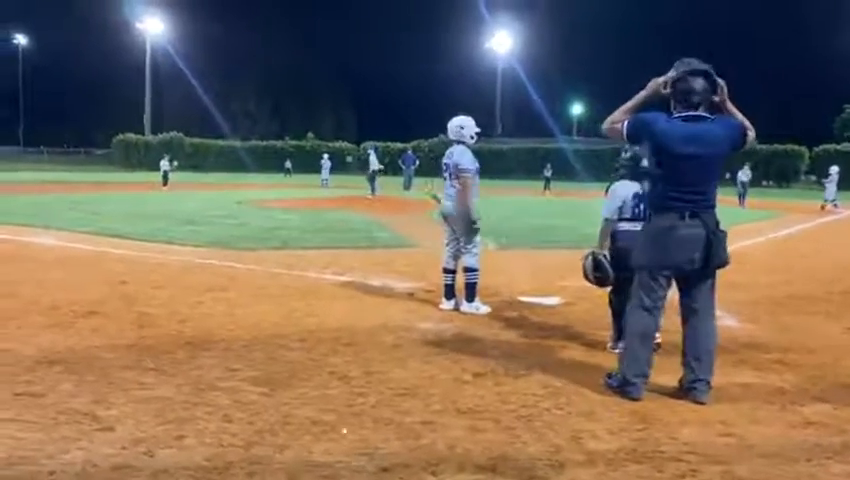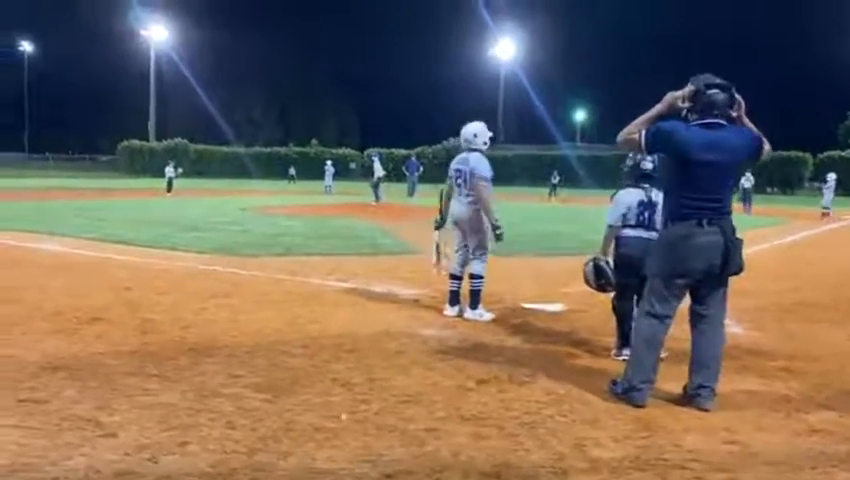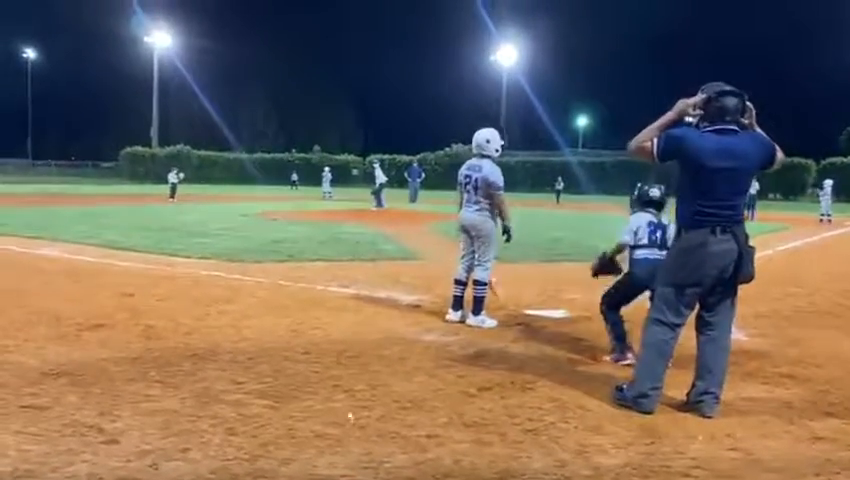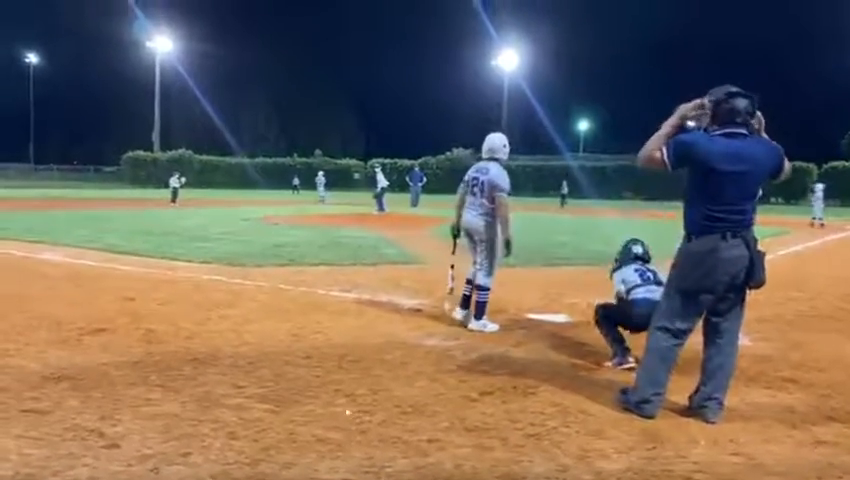
dt=0.5s
person 1, frame 1
left shoulder: (656, 124)
right shoulder: (724, 130)
left elbow: (609, 126)
right elbow: (750, 133)
left wrist: (646, 94)
right wrist: (726, 104)
left hip: (663, 230)
right hip: (704, 232)
left knee: (644, 307)
right knee: (700, 310)
left ankle: (631, 380)
right ankle: (698, 384)
person 1, frame 2
left shoulder: (675, 132)
right shoulder: (740, 139)
left elbow: (624, 138)
right elbow: (764, 148)
left wrist: (662, 108)
right wrist: (743, 119)
left hip: (680, 237)
right hip: (720, 239)
left knee: (654, 314)
right knee: (710, 317)
left ankle: (636, 386)
right ankle: (703, 391)
person 1, frame 3
left shoulder: (687, 138)
right shoulder: (753, 145)
left elbow: (635, 146)
right elbow: (778, 156)
left wrist: (673, 115)
right wrist: (753, 126)
left hip: (693, 245)
right hip: (733, 246)
left knee: (663, 320)
right knee: (717, 325)
left ankle: (642, 393)
right ankle: (706, 398)
person 1, frame 4
left shoulder: (698, 143)
right shoulder: (764, 151)
left elbow: (645, 158)
right elbow: (784, 170)
left wrist: (675, 120)
right wrist: (762, 135)
left hip: (703, 250)
right hip: (742, 252)
left knee: (670, 326)
right knee: (724, 331)
left ankle: (645, 398)
right ankle: (710, 403)
person 2, frame 1
left shoulder: (449, 154)
right shoulder: (464, 154)
right elbow: (465, 187)
right wrist: (472, 215)
left hip: (447, 205)
right hip: (461, 208)
left knee: (451, 250)
right knee: (470, 251)
left ankle: (448, 298)
right ankle: (470, 302)
person 2, frame 2
left shoulder: (457, 160)
right shoulder: (479, 160)
left elbow: (448, 191)
right elbow: (482, 194)
left wrist: (443, 215)
right wrist: (494, 222)
left hip: (457, 211)
right hip: (474, 213)
left knee: (460, 256)
right knee: (478, 258)
left ankle: (453, 305)
right ankle: (474, 308)
person 2, frame 3
left shoulder: (466, 167)
right shoulder: (492, 169)
right elbow: (499, 202)
right wrist: (506, 224)
left hip: (465, 217)
right hip: (483, 219)
left knee: (465, 262)
right knee: (483, 265)
left ankle: (455, 310)
right ankle: (476, 315)
person 2, frame 4
left shoulder: (474, 169)
right shoulder: (499, 173)
left elbow: (461, 197)
right elbow: (502, 207)
left wrist: (456, 221)
right wrist: (506, 235)
left hip: (468, 220)
right hip: (485, 223)
left knee: (478, 265)
right knee: (486, 269)
left ankle: (463, 309)
right ankle: (478, 319)
person 3, frame 1
left shoulder: (619, 187)
left elbow: (609, 221)
left wrist: (601, 248)
left hip: (623, 241)
left knee: (621, 290)
left ankle: (621, 339)
person 3, frame 2
left shoulder: (624, 195)
right shoulder: (661, 197)
left elbow: (612, 228)
left wrist: (603, 254)
left hip: (628, 248)
right hip: (652, 249)
left knee: (624, 297)
left ankle: (624, 346)
person 3, frame 3
left shoulder: (636, 218)
right shoulder: (668, 224)
left elbow: (624, 244)
left wrist: (610, 254)
left hip: (641, 268)
left knee: (609, 303)
left ankle: (621, 351)
person 3, frame 4
left shoulder: (621, 271)
right shoulder: (653, 270)
left elbow: (620, 294)
left wrist: (621, 307)
left hip: (640, 310)
left knee: (602, 312)
left ankle: (622, 355)
